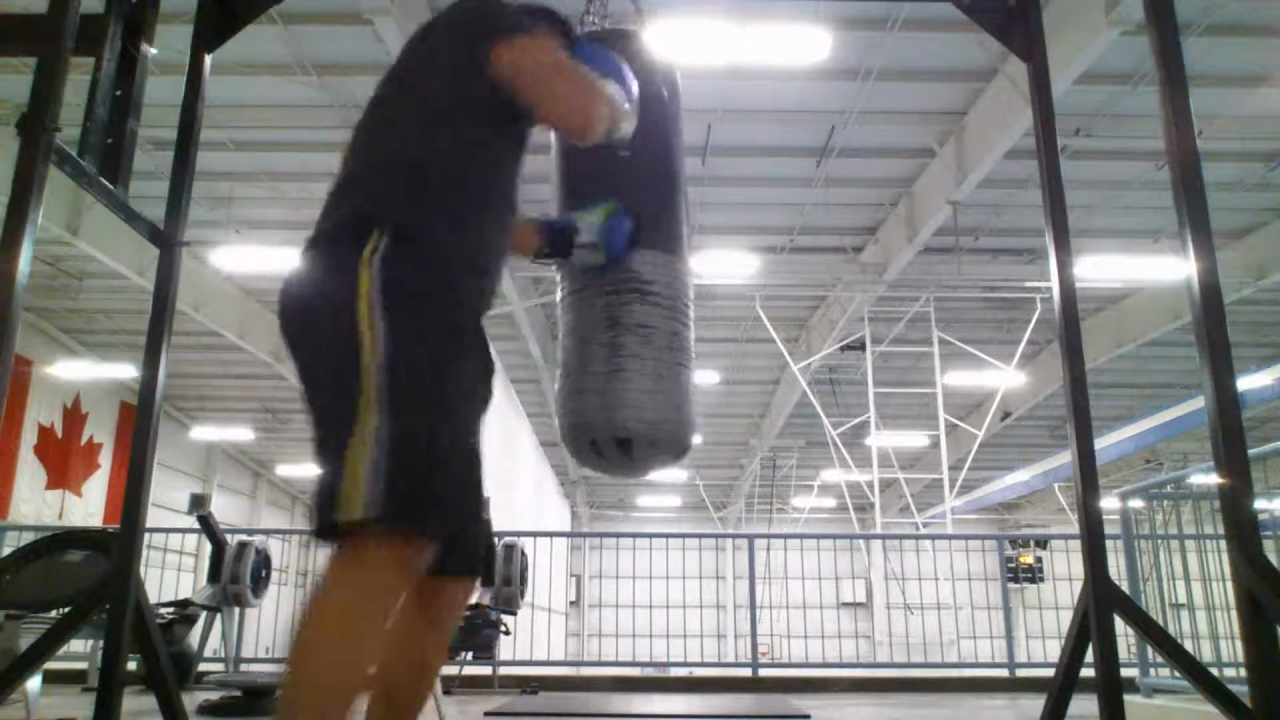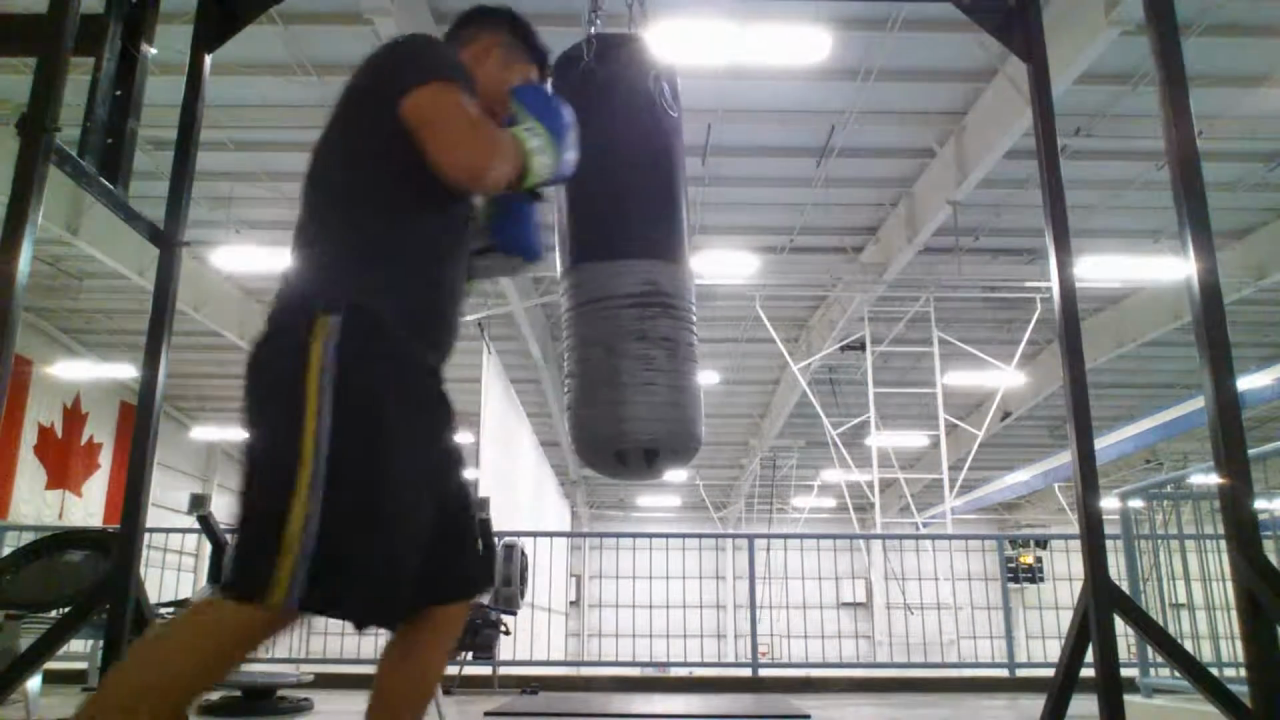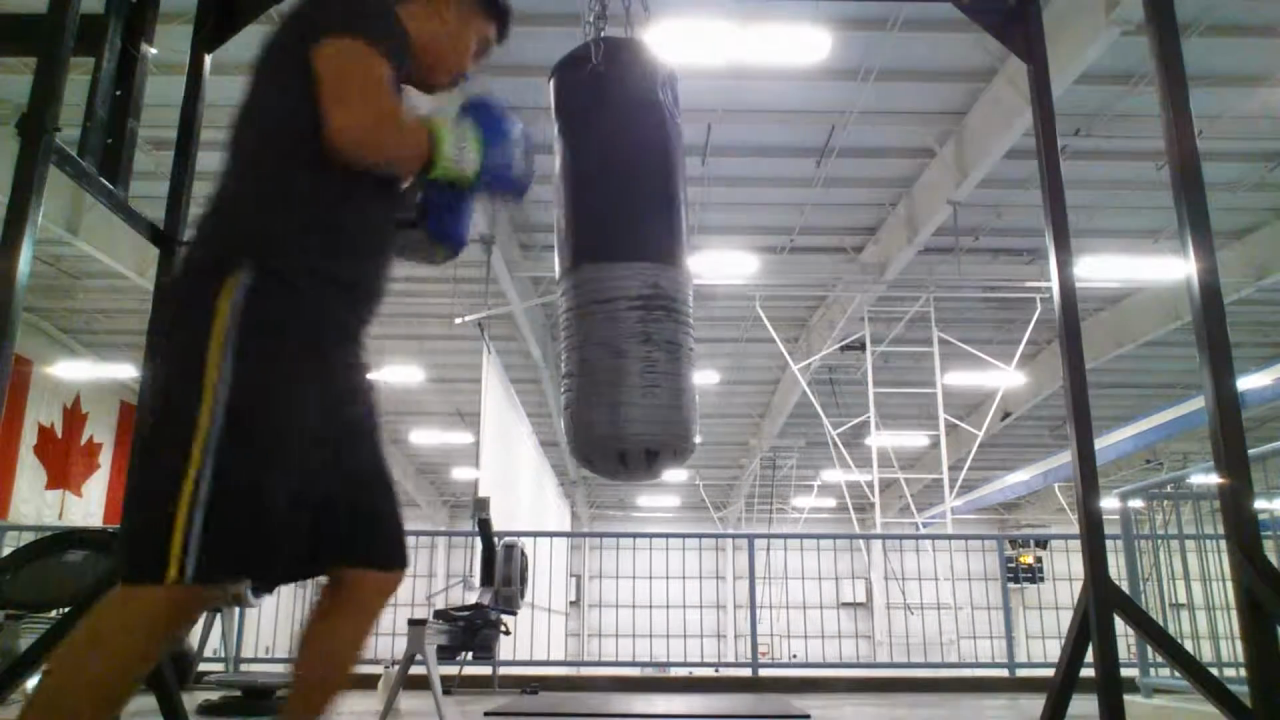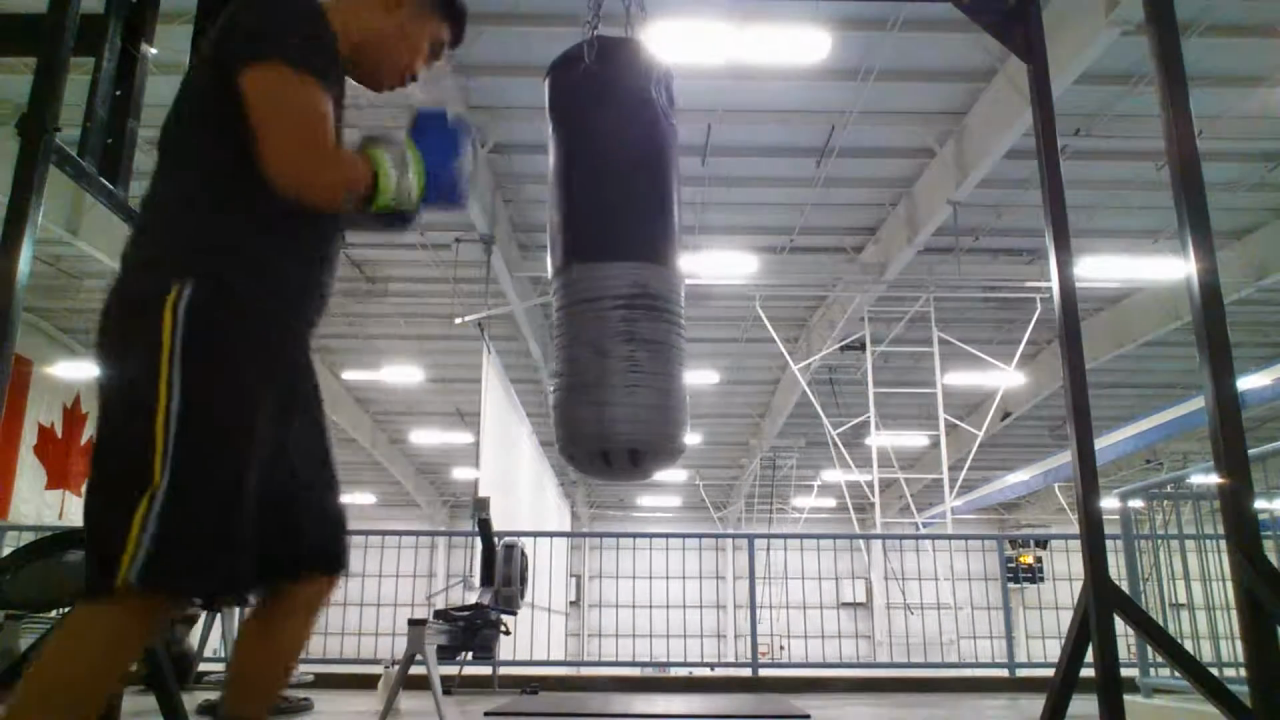
dt=0.2s
person 1, frame 1
left shoulder: (434, 70)
right elbow: (580, 114)
left wrist: (567, 236)
right wrist: (617, 100)
right hip: (386, 284)
left knee: (445, 573)
right knee: (393, 549)
person 1, frame 2
left shoulder: (401, 115)
right shoulder: (416, 58)
right elbow: (472, 160)
left wrist: (500, 235)
right wrist: (535, 146)
left hip: (395, 382)
right hip: (341, 360)
left knee: (447, 598)
right knee: (263, 604)
person 1, frame 3
left shoulder: (360, 72)
right elbow: (364, 135)
right wrist: (463, 148)
left hip: (313, 347)
right hip: (247, 318)
left knee: (369, 570)
right knee: (179, 581)
person 1, frame 4
left shoulder: (300, 72)
right elbow: (301, 172)
left wrist: (374, 193)
right wrist: (401, 169)
left hip: (263, 349)
right hip: (195, 327)
left knee: (307, 573)
right knee: (148, 589)
